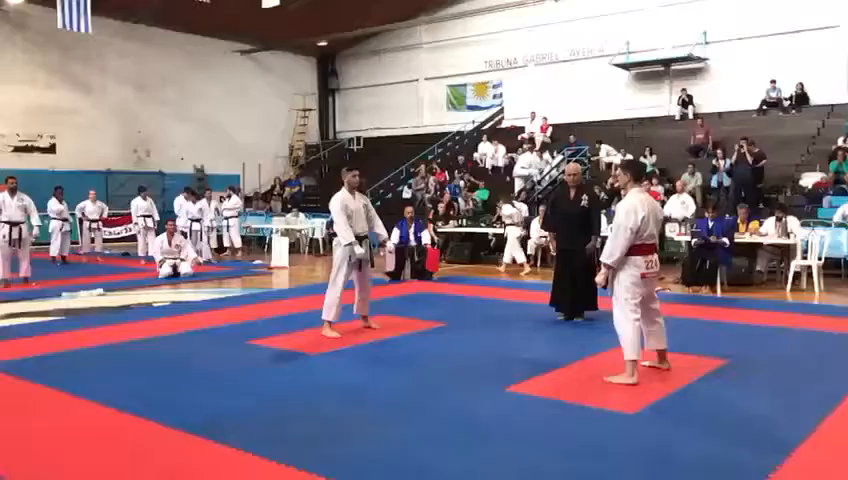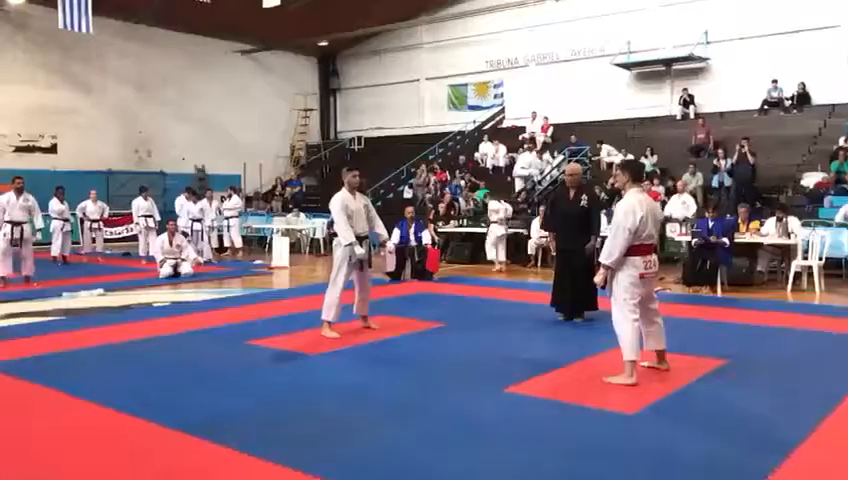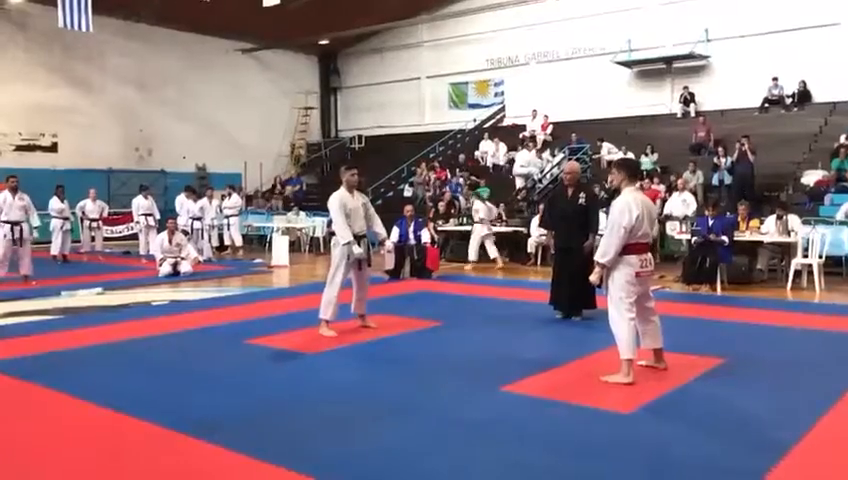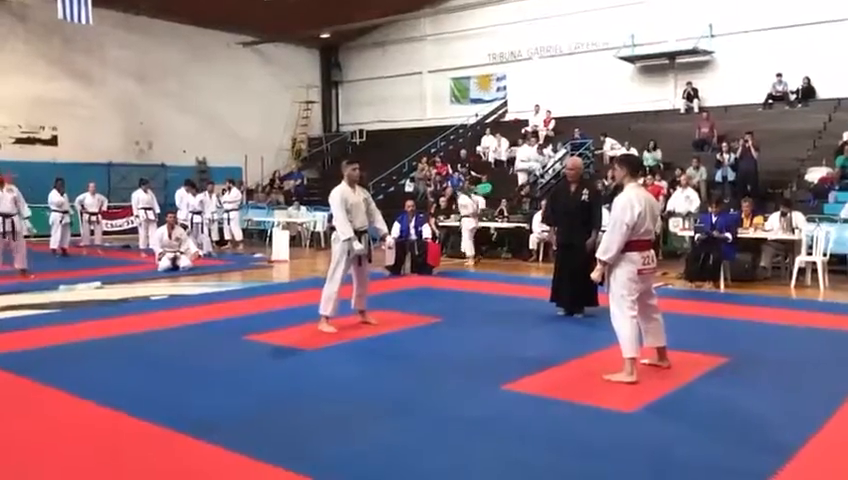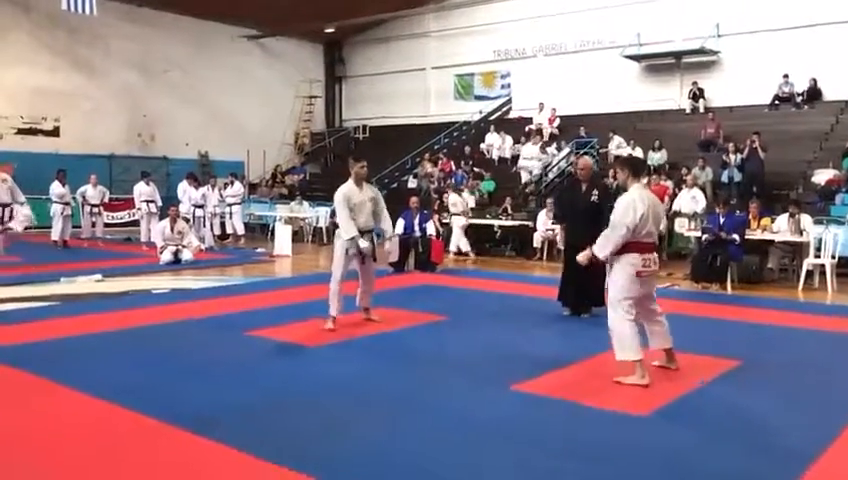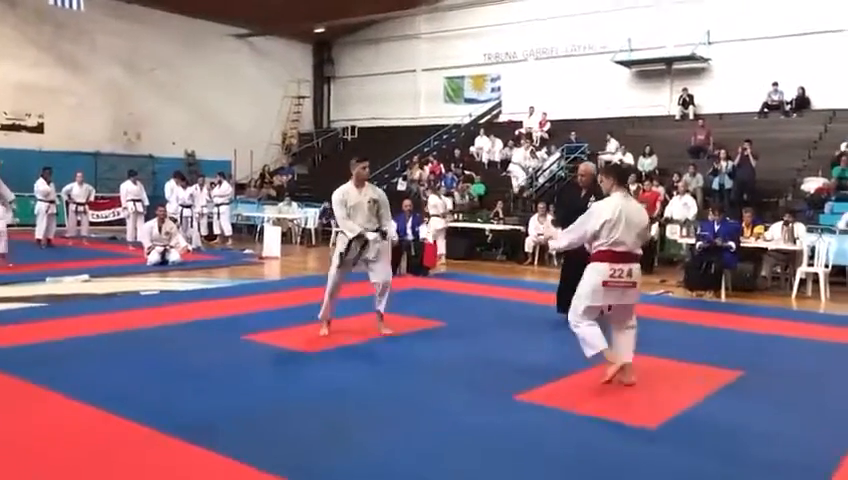
dt=0.3s
person 1, frame 1
left shoulder: (628, 204)
right shoulder: (652, 202)
left elbow: (618, 239)
right elbow: (652, 233)
left wrist: (605, 269)
left hip: (630, 264)
right hip: (649, 261)
left knee: (627, 315)
right knee: (650, 311)
left ankle: (630, 373)
right ankle: (662, 359)
person 1, frame 2
left shoulder: (627, 204)
right shoulder: (651, 203)
left elbow: (617, 239)
right elbow: (654, 234)
left wrist: (603, 269)
left hip: (629, 265)
right hip: (648, 262)
left knee: (626, 315)
right knee: (649, 312)
left ankle: (629, 373)
right ankle: (661, 359)
person 1, frame 3
left shoulder: (622, 202)
right shoulder: (647, 201)
left elbow: (613, 238)
right elbow: (649, 233)
left wrist: (599, 267)
left hip: (625, 263)
right hip: (643, 260)
left knee: (622, 314)
right knee: (646, 310)
left ankle: (626, 372)
right ankle: (658, 358)
person 1, frame 4
left shoulder: (625, 199)
right shoulder: (649, 197)
left elbow: (615, 235)
left wrist: (600, 265)
left hip: (627, 260)
right hip: (646, 257)
left knee: (624, 312)
right knee: (648, 308)
left ankle: (629, 370)
right ankle: (662, 356)
person 1, frame 5
left shoulder: (628, 200)
right shoulder: (653, 199)
left elbow: (614, 234)
left wrist: (590, 253)
left hip: (628, 261)
right hip: (649, 259)
left knee: (621, 315)
right knee: (650, 311)
left ankle: (639, 373)
right ankle: (670, 358)
person 1, frame 6
left shoulder: (601, 207)
right shoulder: (641, 211)
left elbow: (575, 233)
right elbow: (642, 240)
left wrist: (554, 242)
left hip: (602, 269)
right hip: (630, 270)
left knee: (579, 318)
right knee: (624, 322)
left ankle: (613, 360)
right ankle: (627, 372)
person 2, frame 1
left shoulder: (363, 199)
right shoulder: (338, 199)
left elbow: (374, 220)
right elbow: (342, 225)
left wrist: (385, 240)
right wrist: (354, 245)
left hip: (364, 244)
right hip: (346, 246)
left knee: (364, 284)
right knee: (337, 284)
left ankle: (364, 318)
right ankle: (327, 325)
person 2, frame 2
left shoulder: (363, 199)
right shoulder: (338, 199)
left elbow: (374, 220)
right elbow: (342, 225)
left wrist: (385, 240)
right wrist: (355, 246)
left hip: (364, 244)
right hip: (346, 246)
left knee: (364, 284)
right knee: (337, 284)
left ankle: (364, 318)
right ankle: (327, 325)
person 2, frame 3
left shoulder: (362, 198)
right shoulder: (336, 198)
left elbow: (373, 219)
right elbow: (340, 224)
left wrist: (384, 239)
right wrist: (352, 245)
left hip: (362, 243)
right hip: (344, 245)
left knee: (362, 282)
right knee: (335, 282)
left ankle: (362, 317)
right ankle: (324, 323)
person 2, frame 4
left shoulder: (363, 193)
right shoulder: (337, 193)
left elbow: (374, 215)
right elbow: (341, 220)
left wrist: (385, 235)
right wrist: (353, 241)
left hip: (363, 239)
right hip: (345, 240)
left knee: (362, 278)
right knee: (335, 278)
left ankle: (362, 313)
right ankle: (324, 320)
person 2, frame 5
left shoulder: (373, 191)
right shoulder: (343, 192)
left elbow: (382, 215)
right elbow: (344, 219)
left wrist: (387, 238)
right wrist: (358, 239)
left hip: (367, 237)
right hip: (347, 238)
left knee: (368, 277)
right knee: (338, 276)
left ankle: (366, 310)
right ankle: (332, 317)
person 2, frame 6
left shoulder: (377, 193)
right shoulder: (341, 193)
left elbow: (385, 216)
right elbow: (342, 221)
left wrist: (390, 233)
right wrist: (365, 233)
left hip: (373, 242)
right hip: (348, 241)
left knee: (384, 279)
right knee: (334, 283)
left ankle: (381, 319)
right ankle: (325, 321)
person 3, frame 1
left shoulder: (589, 194)
right shoulder: (558, 194)
left elbow: (595, 220)
right elbow: (550, 217)
left wrist: (593, 241)
right wrist: (552, 239)
left hip: (583, 244)
right hip: (563, 243)
left knee: (582, 277)
right knee: (562, 276)
left ankle: (579, 310)
right ankle: (564, 309)
person 3, frame 2
left shoulder: (589, 194)
right shoulder: (558, 194)
left elbow: (595, 220)
right elbow: (550, 217)
left wrist: (593, 241)
right wrist: (552, 239)
left hip: (582, 244)
right hip: (563, 243)
left knee: (582, 277)
right knee: (562, 276)
left ankle: (579, 310)
right ankle: (564, 309)
person 3, frame 3
left shoulder: (587, 193)
right shoulder: (557, 193)
left elbow: (593, 218)
right elbow: (548, 215)
left wrist: (591, 240)
right wrist: (550, 237)
left hip: (580, 242)
right hip: (561, 241)
left knee: (579, 275)
right knee: (560, 274)
left ankle: (577, 309)
right ankle: (562, 307)
person 3, frame 4
left shoulder: (590, 189)
right shoulder: (559, 188)
left elbow: (596, 215)
right elbow: (551, 211)
left wrist: (593, 237)
right wrist: (553, 233)
left hip: (583, 239)
right hip: (564, 237)
left knee: (581, 272)
right knee: (562, 271)
left ankle: (579, 305)
right ankle: (564, 304)
person 3, frame 5
left shoulder: (601, 188)
right shoulder: (570, 186)
left elbow: (606, 215)
right elbow: (561, 209)
right wrist: (563, 230)
left hip: (591, 238)
right hip: (573, 237)
left knee: (591, 272)
right knee: (570, 270)
left ankle: (586, 305)
right ankle: (571, 303)
person 3, frame 6
left shoulder: (599, 194)
right shoulder: (570, 189)
right elbow: (560, 210)
right wrist: (561, 230)
right knee: (569, 277)
right ankle: (569, 308)
